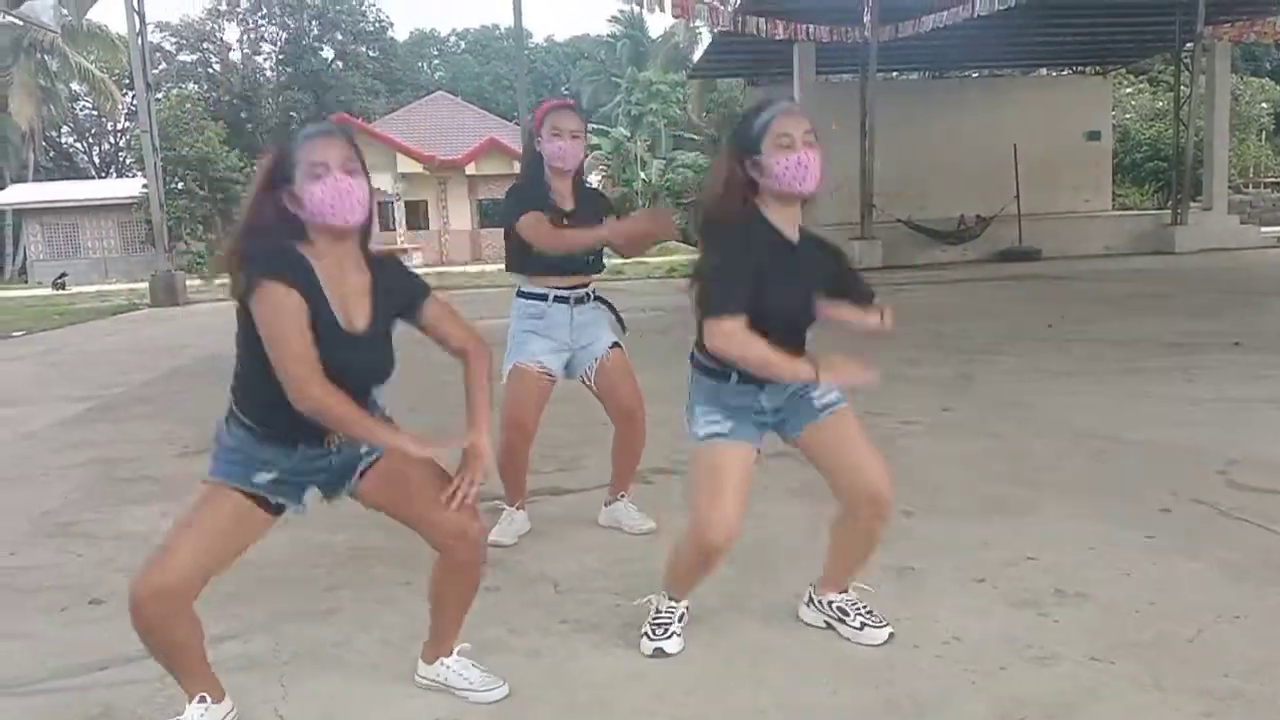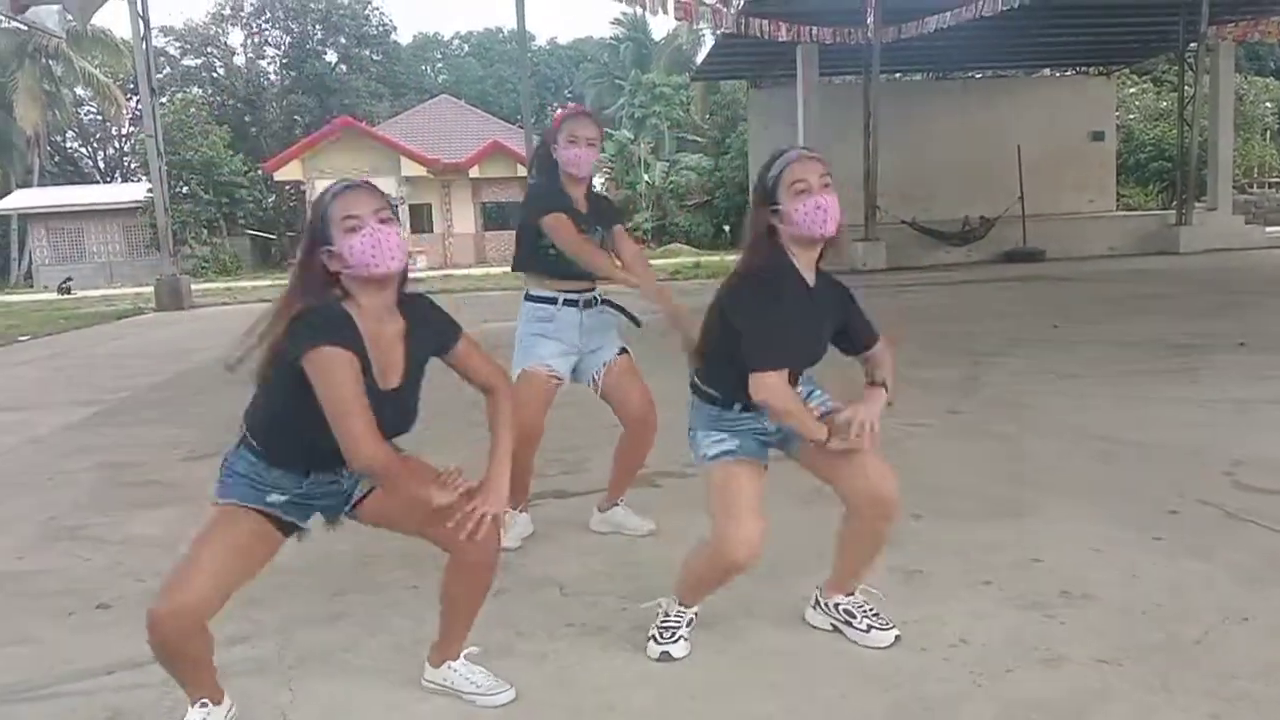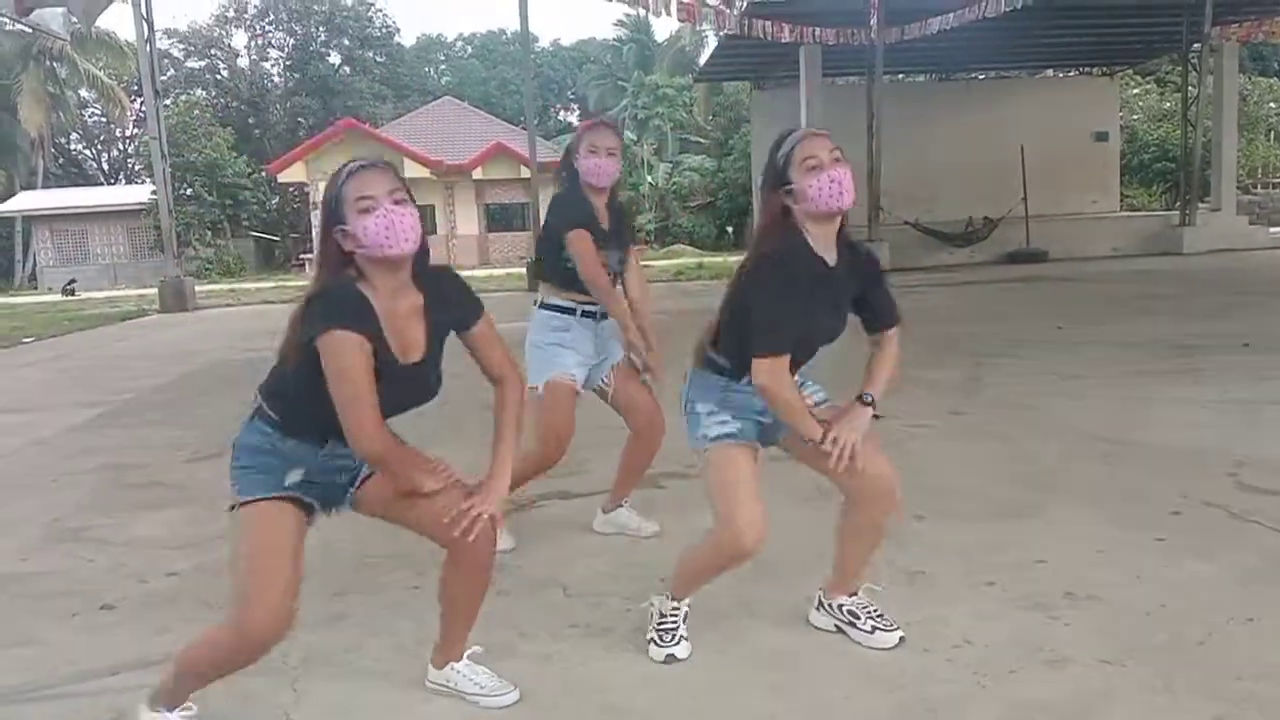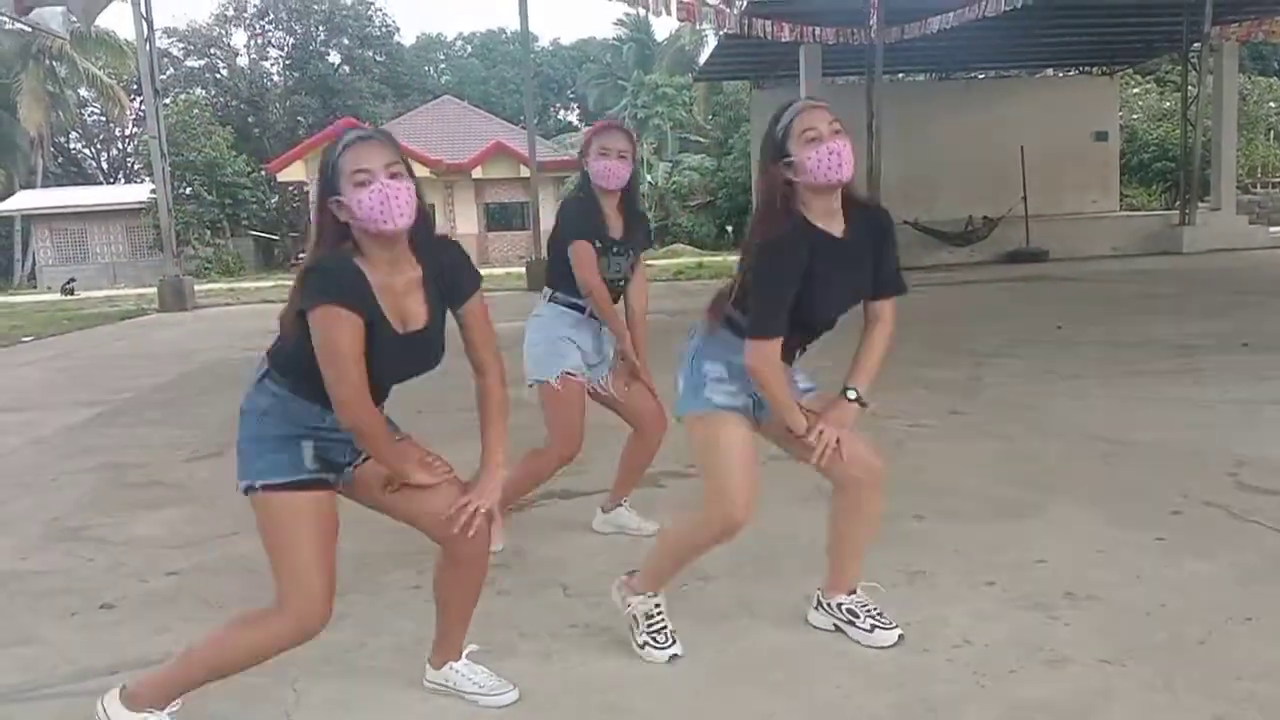
dt=0.1s
person 1, frame 1
left shoulder: (389, 276)
right shoulder: (276, 269)
left elbow: (474, 349)
right elbow: (306, 391)
left wrist: (481, 437)
right wrist: (406, 444)
left hip: (351, 437)
right hip: (263, 451)
left knee: (465, 530)
right knee: (155, 593)
left ankle: (439, 658)
person 1, frame 2
left shoulder: (423, 319)
right shoulder: (324, 329)
left elbow: (498, 387)
right elbow: (367, 453)
left wrist: (498, 481)
right wrist: (432, 488)
left hip: (355, 472)
right hip: (271, 479)
left knee: (478, 535)
right knee: (174, 616)
left ankle: (445, 662)
person 1, frame 3
left shoulder: (445, 292)
right shoulder: (339, 311)
left elbow: (508, 377)
right elbow: (368, 439)
left wrist: (499, 476)
right wrist: (418, 475)
left hip: (359, 454)
right hip: (281, 456)
left knee: (473, 530)
right knee: (261, 622)
left ankle: (448, 662)
person 1, frame 4
left shoulder: (446, 260)
right shoulder: (333, 281)
left elbow: (489, 367)
right elbow: (352, 405)
left wrist: (493, 469)
right wrist: (402, 464)
left hip: (358, 427)
right hip: (285, 427)
left knee: (468, 524)
right knee: (306, 613)
left ankle: (446, 663)
person 2, frame 1
left shoulder: (818, 251)
right shoulder: (733, 233)
left elbow: (880, 318)
right elbow: (724, 338)
left wrist: (851, 313)
right wrist: (818, 371)
left hip: (794, 383)
right hip: (725, 392)
left knee: (873, 491)
right knee: (715, 529)
left ankle: (831, 595)
right ankle: (670, 602)
person 2, frame 2
left shoulder: (829, 291)
right shoulder: (760, 286)
left elbow: (876, 352)
right elbow: (768, 392)
left wrist: (876, 393)
right wrist: (827, 436)
left hip: (792, 402)
right hip: (728, 418)
left knee: (879, 495)
right knee: (739, 546)
left ankle: (836, 599)
right ankle: (679, 606)
person 2, frame 3
left shoulder: (857, 262)
right shoulder: (776, 267)
left elbow: (888, 337)
right elbow: (767, 375)
left wrist: (862, 409)
right wrist: (818, 436)
left hip: (787, 391)
right hip: (724, 397)
left knee: (879, 481)
right knee: (744, 533)
left ankle: (840, 598)
right ankle: (672, 601)
person 2, frame 4
left shoulder: (873, 225)
right shoulder: (782, 242)
left elbow: (882, 315)
right elbow: (758, 353)
left wrist: (849, 400)
right wrist: (801, 422)
left hip: (777, 369)
right hip: (724, 365)
left knee: (863, 469)
right knee: (730, 510)
left ankle: (837, 597)
right ankle: (639, 591)
person 3, frame 1
left shoulder: (594, 199)
right shoulder: (522, 195)
left elbow: (630, 247)
right elbow: (549, 240)
left wrist: (648, 228)
right wrist: (617, 229)
left hip: (588, 314)
right hip: (538, 316)
left knee: (631, 411)
right knee: (516, 426)
left ankle: (617, 502)
right ankle: (515, 509)
person 3, frame 2
left shoulder: (600, 205)
right shoulder: (541, 197)
left elbow: (633, 259)
right elbow: (578, 250)
left wrist: (665, 299)
right wrist: (648, 290)
left hip: (596, 319)
right hip: (546, 320)
left knee: (642, 416)
right knee: (523, 431)
left ankle: (609, 508)
right ankle: (516, 511)
person 3, frame 3
left shoulder: (619, 218)
right shoulder: (568, 206)
left elbow: (634, 281)
right elbow: (593, 272)
left wrist: (648, 342)
right wrist: (630, 331)
left hip: (600, 330)
right hip: (558, 329)
left knee: (651, 422)
right knee: (552, 445)
left ankle: (614, 508)
person 3, frame 4
left shoulder: (636, 223)
right shoulder: (577, 210)
left elbow: (637, 291)
right elbow: (589, 281)
left wrist: (639, 357)
right wrist: (624, 339)
left hip: (600, 335)
right hip: (560, 327)
left knee: (652, 419)
right knee: (565, 443)
left ankle: (613, 508)
